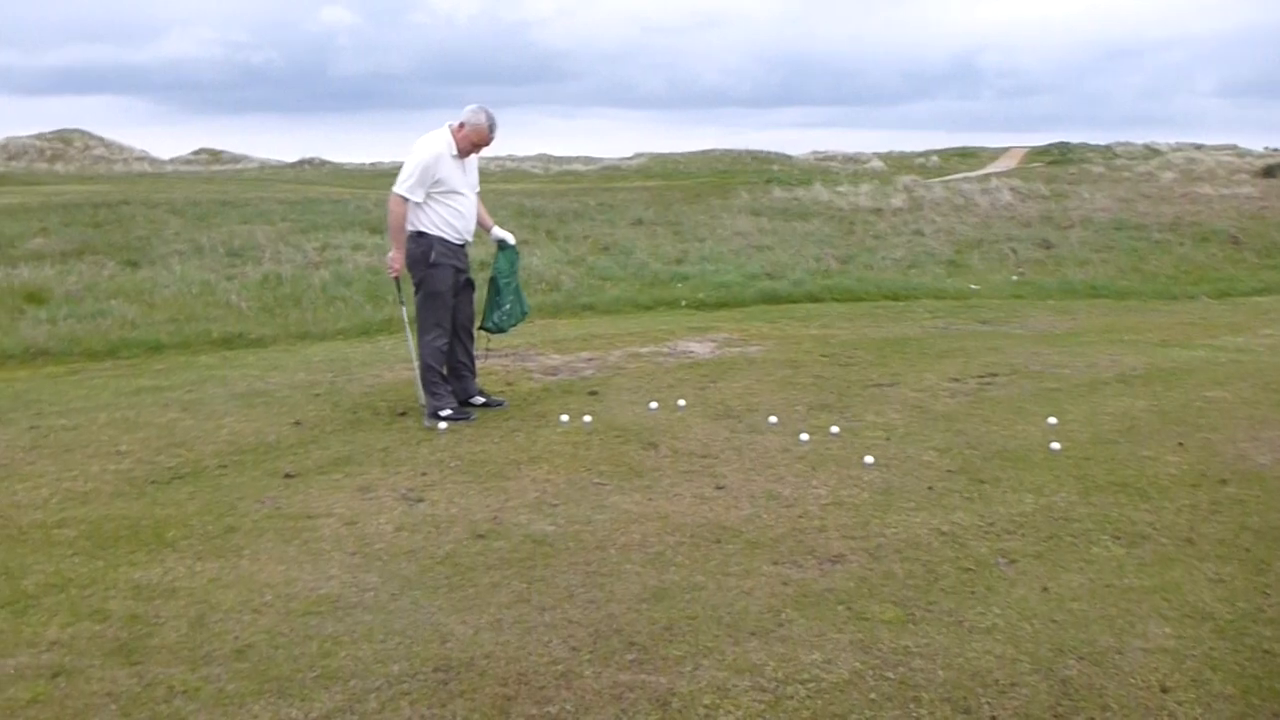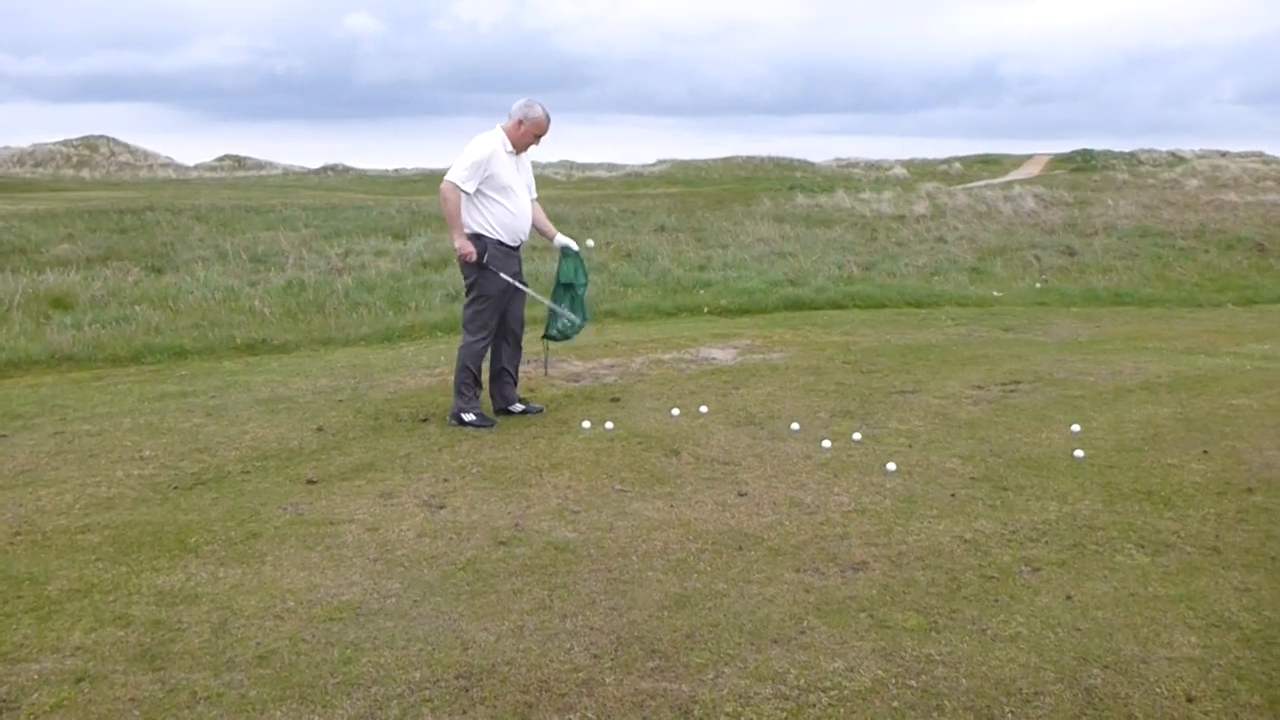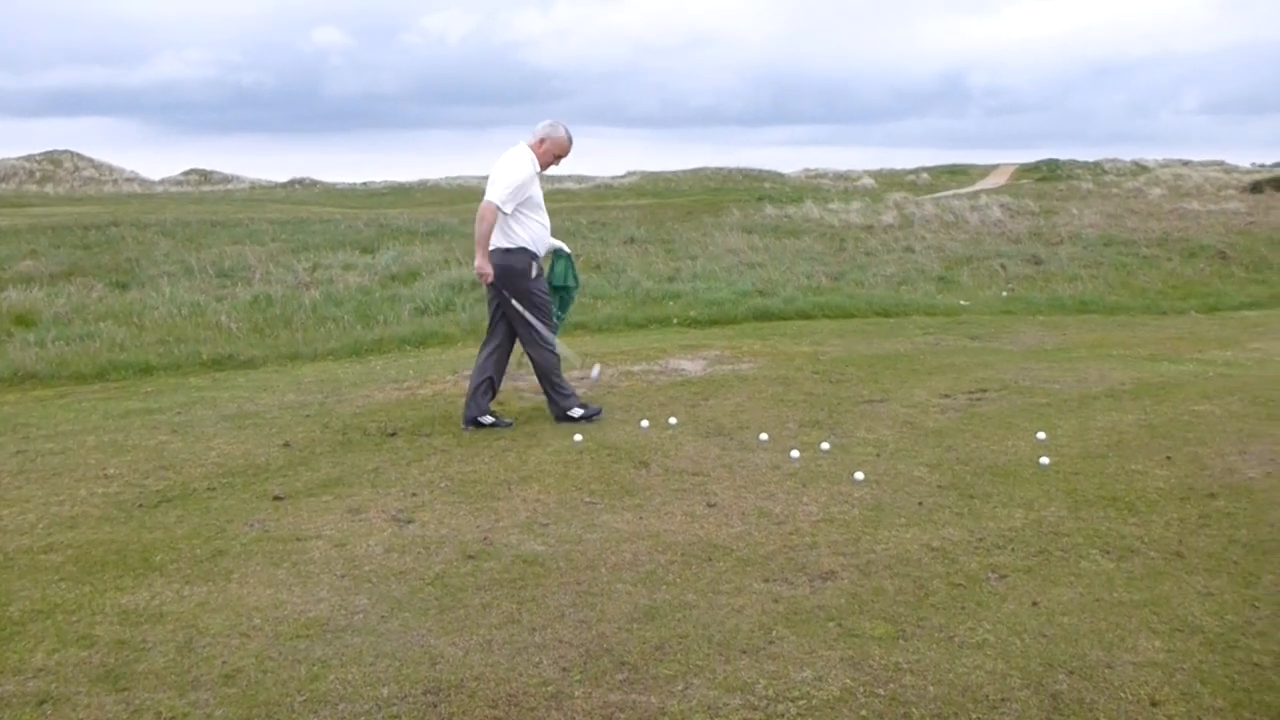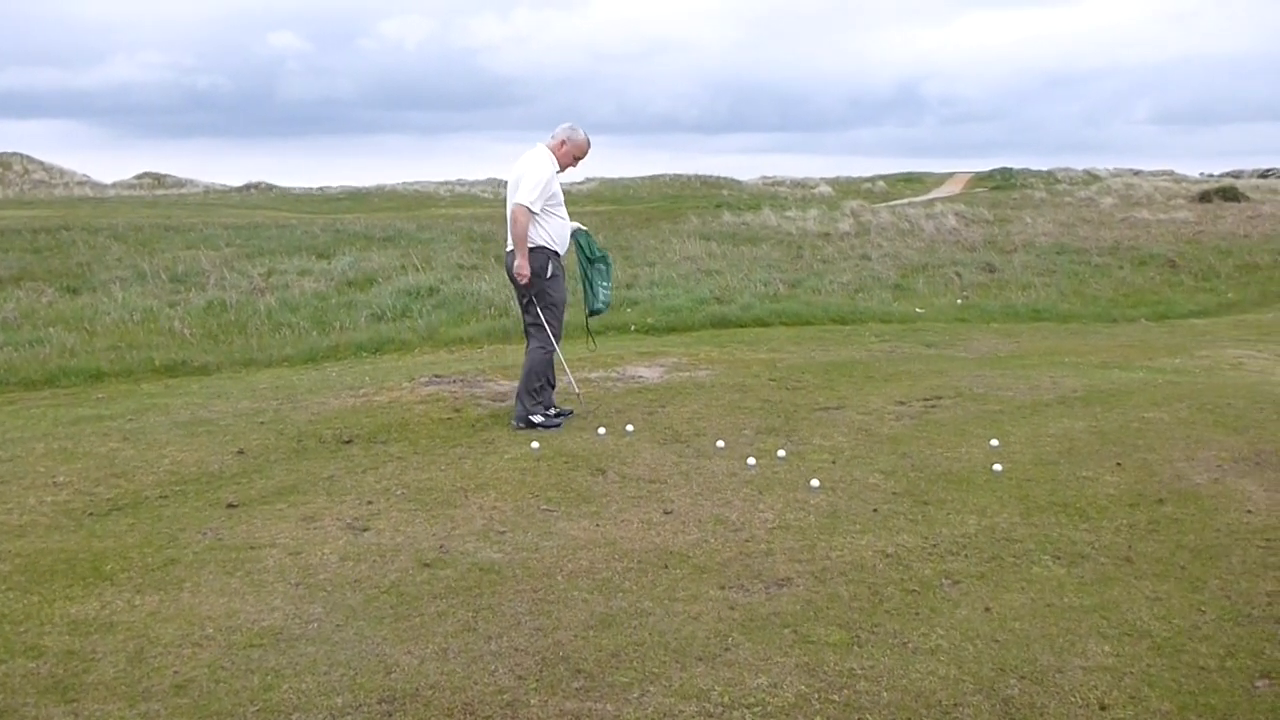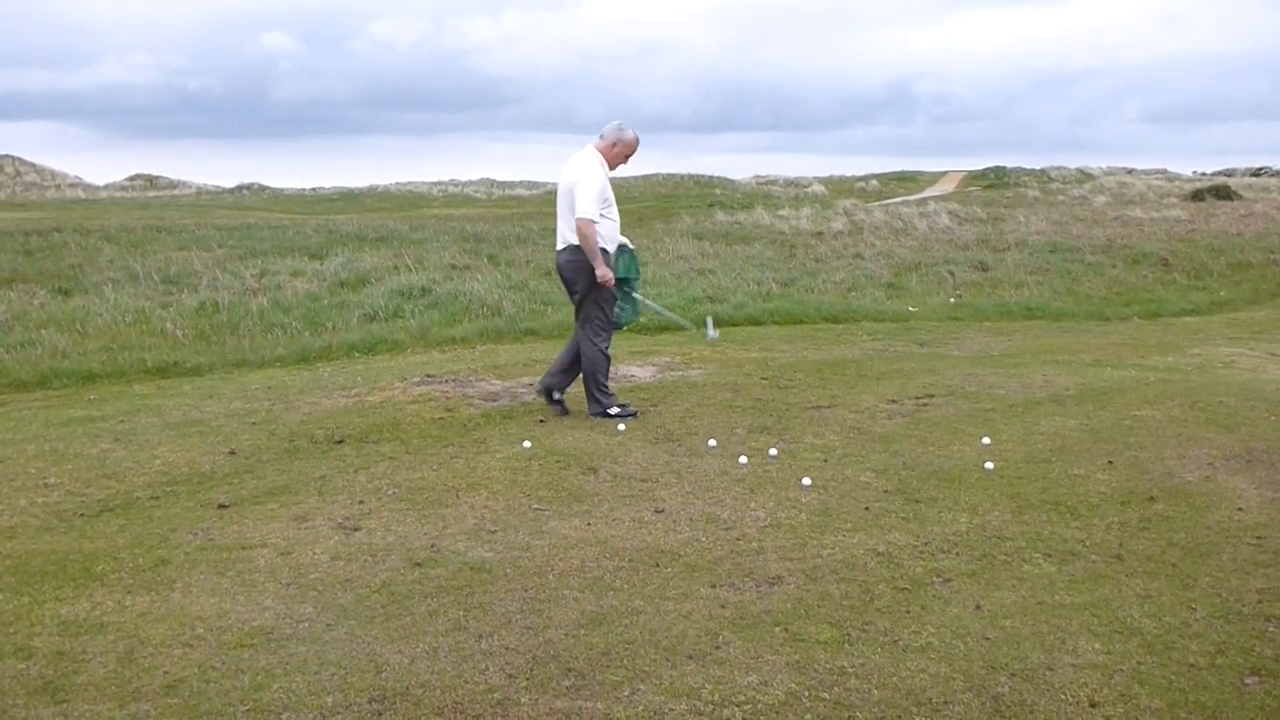
dt=1s
person 1, frame 1
left shoulder: (468, 154)
right shoulder: (429, 151)
right elbow: (398, 200)
left wrist: (493, 229)
right wrist: (397, 250)
left hip: (456, 249)
right hip: (431, 249)
left knee: (462, 324)
right knee: (436, 328)
left ankle: (465, 390)
right ankle: (438, 401)
person 1, frame 2
left shoulder: (520, 157)
right shoulder: (485, 148)
left elbow: (530, 202)
right elbow: (449, 188)
left wrist: (556, 237)
right wrist: (459, 237)
left hip: (510, 253)
right hip: (486, 252)
left knee: (511, 331)
right knee: (479, 332)
left ankle: (505, 398)
right ankle: (464, 408)
person 1, frame 3
left shoulder: (519, 164)
right shoulder: (520, 168)
right elbow: (488, 208)
left wrist: (546, 241)
right wrist: (482, 257)
left hip: (508, 260)
right hip: (516, 262)
left knee: (500, 339)
right knee: (539, 338)
left ankle: (477, 410)
right ankle: (565, 406)
person 1, frame 4
left shoulder: (538, 164)
right shoulder: (540, 167)
right elbow: (519, 212)
left wrist: (565, 226)
right wrist: (521, 258)
left hip: (537, 260)
right hip: (537, 261)
left knee: (543, 335)
right knee: (545, 336)
left ankle: (542, 404)
right ankle: (528, 410)
person 1, frame 5
left shoulder: (583, 163)
right shoulder: (592, 172)
right elbow: (584, 225)
left wrist: (614, 237)
right wrist: (600, 265)
left hip: (574, 258)
right hip: (586, 261)
left knee: (588, 329)
right knee: (596, 333)
left ankle: (554, 383)
right ankle: (601, 403)
